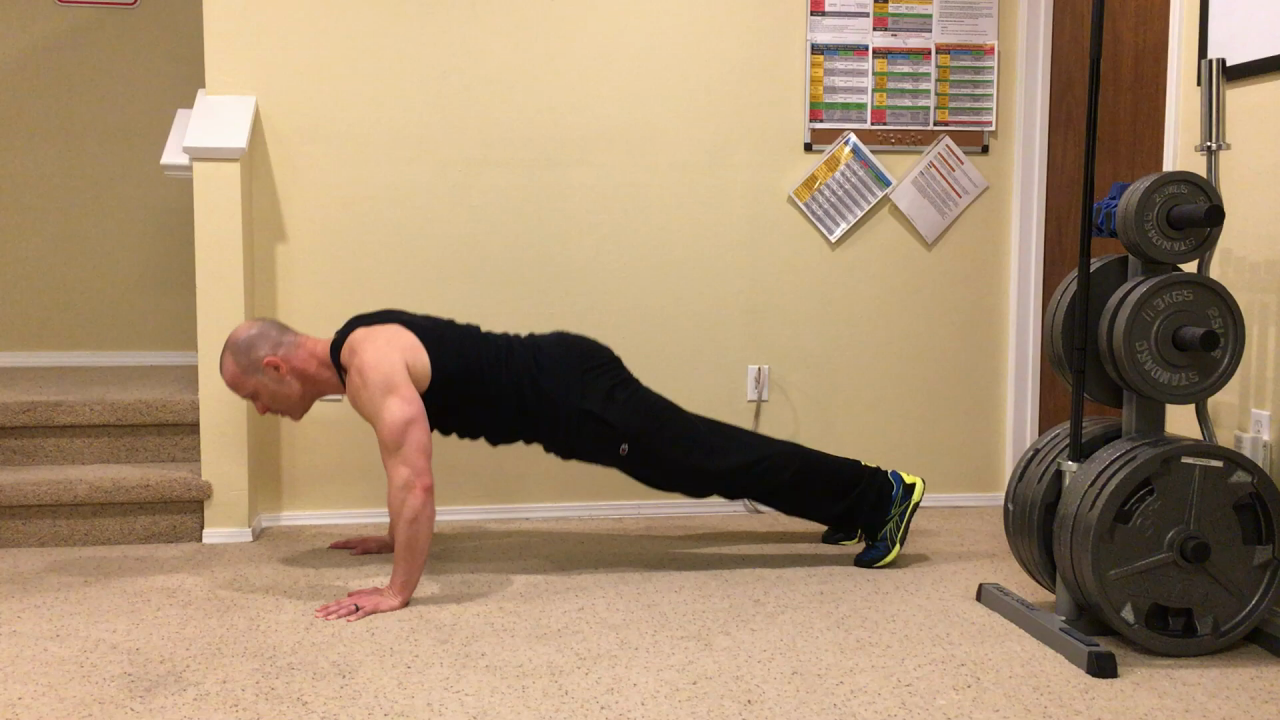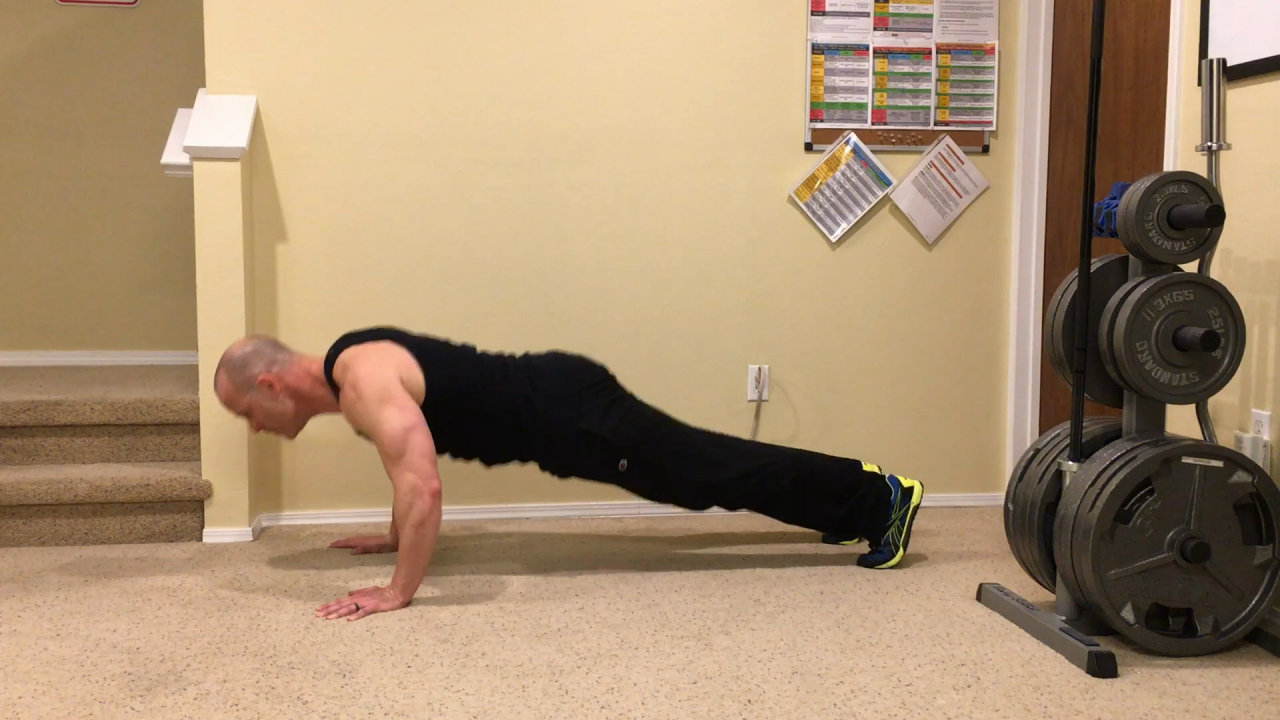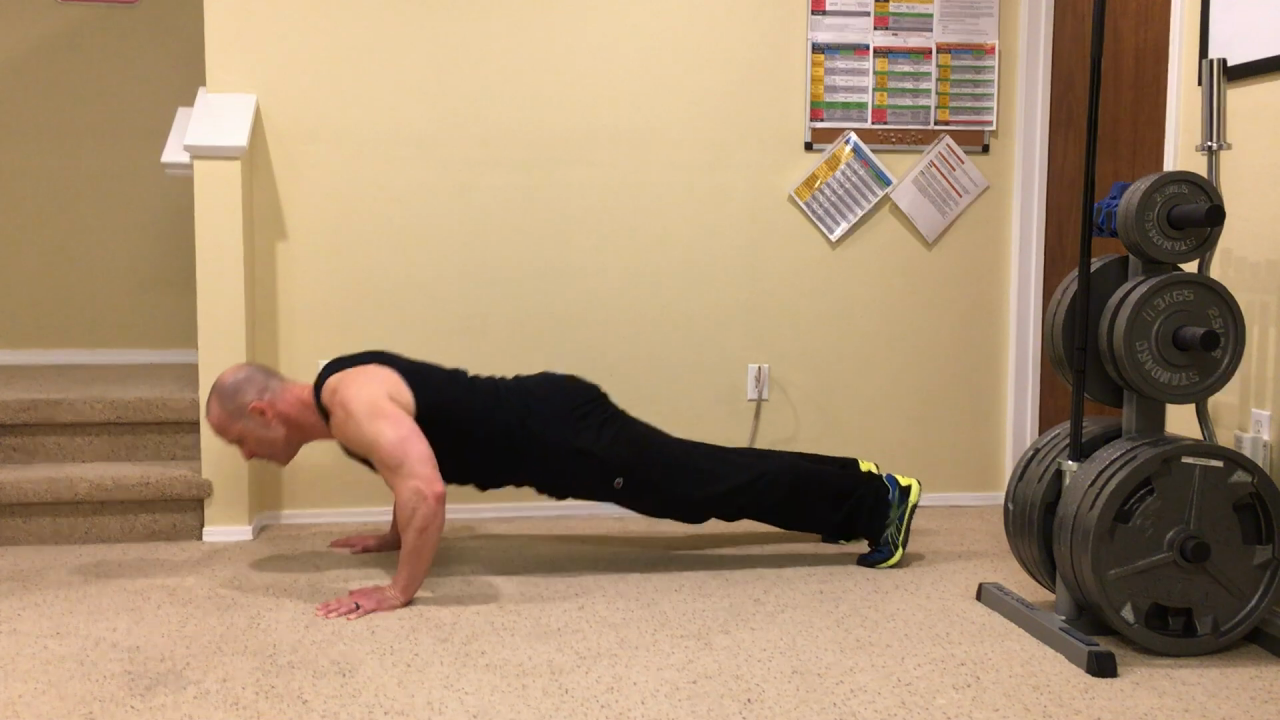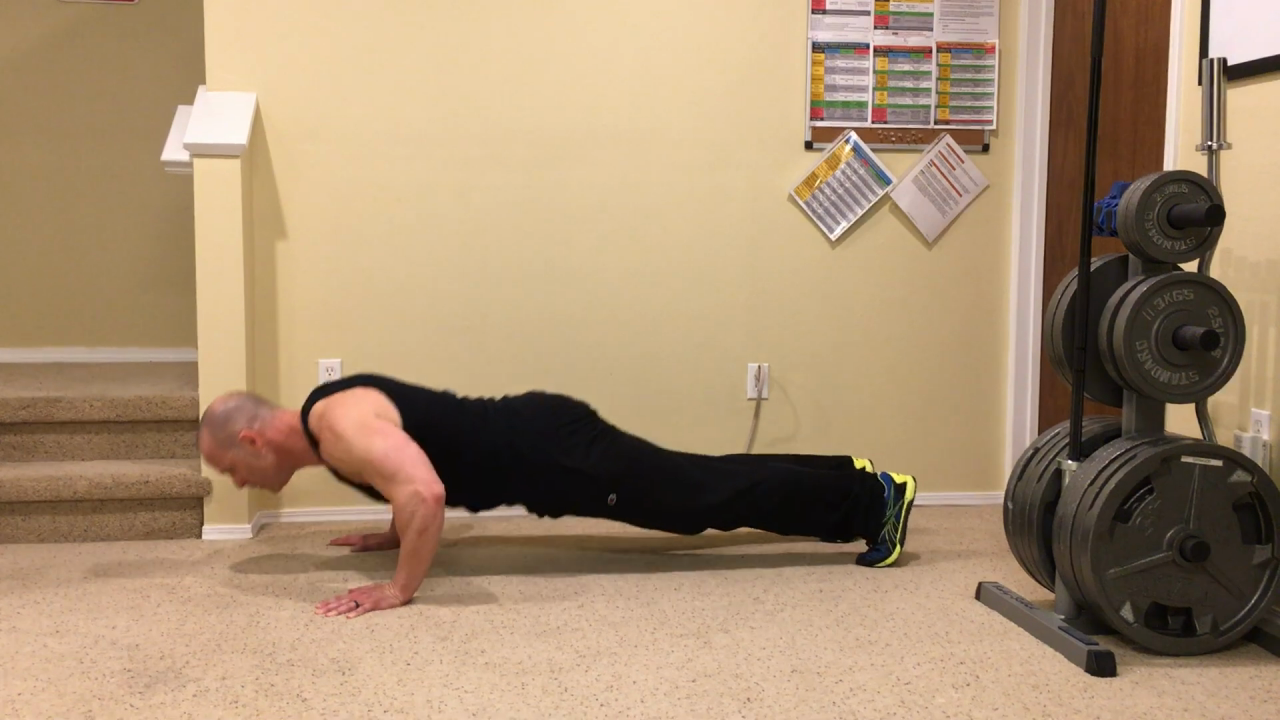
dt=0.1s
person 1, frame 1
left shoulder: (368, 364)
right shoulder: (355, 353)
left elbow: (414, 480)
right elbow: (412, 459)
left wrist: (398, 591)
right wrist: (395, 535)
left hip: (571, 391)
right hip: (553, 384)
left knee: (720, 465)
right knee: (711, 463)
left ankle: (881, 493)
right ankle: (860, 489)
person 1, frame 2
left shoulder: (363, 379)
right shoulder: (353, 368)
left elbow: (421, 486)
right elbow: (412, 464)
left wrist: (398, 592)
right wrist: (396, 537)
left hip: (569, 412)
right hip: (551, 403)
left knee: (719, 477)
right knee: (713, 473)
left ankle: (879, 498)
right ankle: (858, 488)
person 1, frame 3
left shoulder: (349, 403)
right shoulder: (341, 390)
left elbow: (426, 490)
left wrist: (400, 589)
right wrist: (396, 536)
left hip: (559, 431)
right hip: (541, 417)
left knee: (719, 486)
right knee: (711, 476)
left ankle: (879, 496)
right ankle: (857, 481)
person 1, frame 4
left shoulder: (337, 427)
right shoulder: (334, 412)
left elbow: (426, 493)
left wrist: (399, 588)
right wrist: (393, 535)
left hip: (551, 454)
right hip: (533, 433)
left knee: (711, 498)
right knee: (705, 484)
left ankle: (874, 498)
right ankle: (851, 480)
